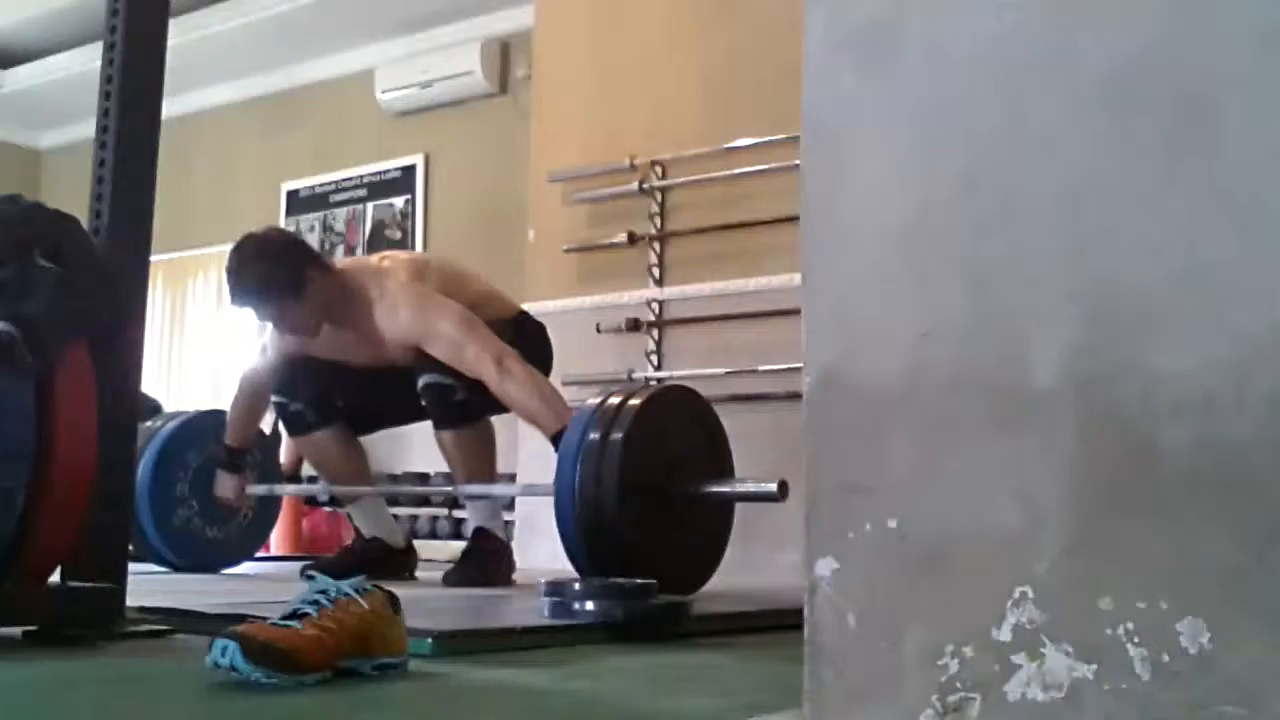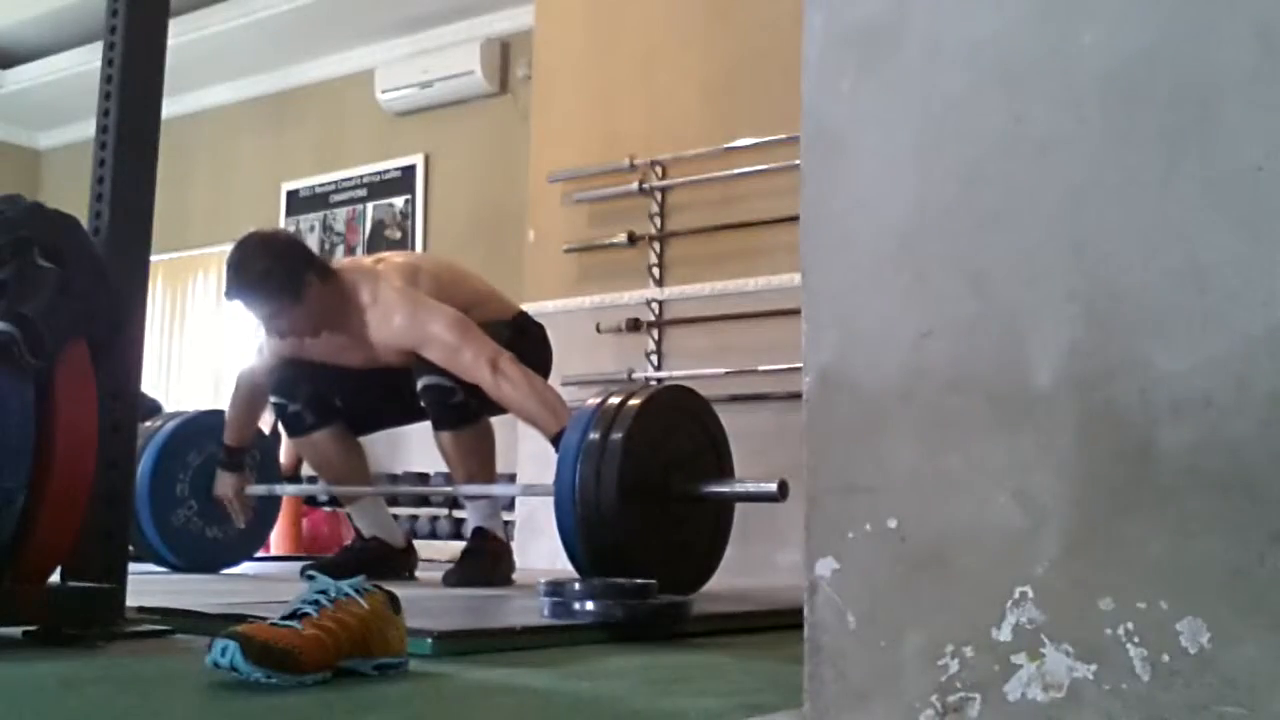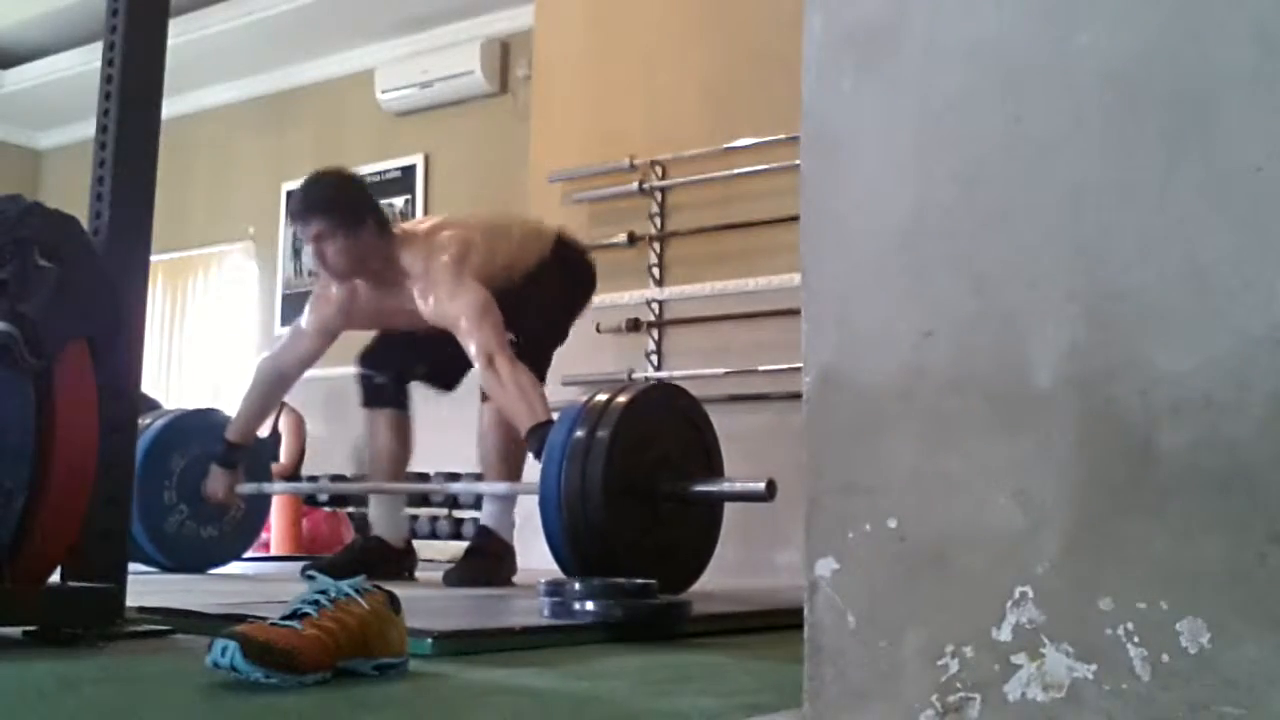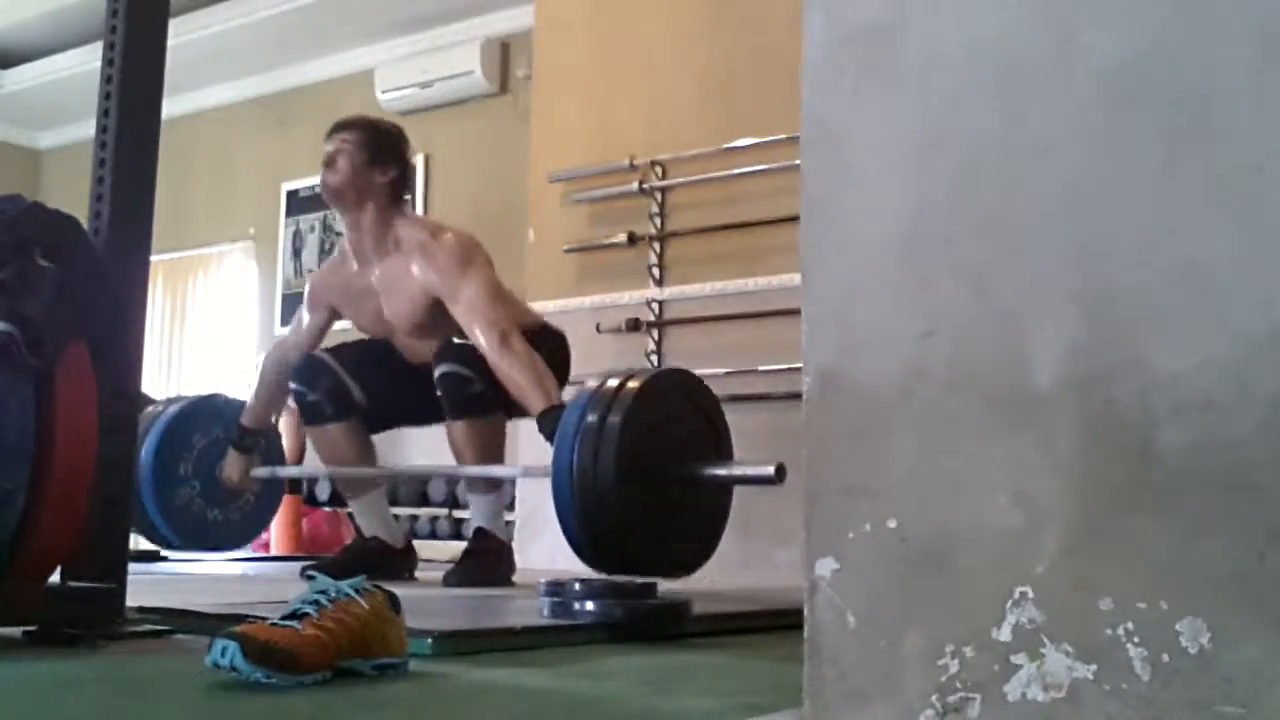
dt=0.7s
person 1, frame 1
left shoulder: (401, 305)
right shoulder: (297, 325)
left elbow: (498, 367)
right elbow: (256, 383)
right wrist: (231, 464)
left knee: (442, 382)
right knee: (293, 395)
left ankle: (488, 538)
right ankle: (384, 541)
person 1, frame 2
left shoulder: (397, 305)
right shoulder: (300, 329)
left elbow: (495, 369)
right elbow: (252, 381)
right wrist: (230, 464)
left knee: (440, 380)
right knee: (295, 392)
left ankle: (488, 538)
right ankle: (384, 537)
person 1, frame 3
left shoulder: (441, 274)
right shoulder: (339, 297)
left elbow: (496, 363)
right elbow: (279, 368)
left wrist: (546, 444)
right wrist: (228, 458)
left hip: (546, 272)
right hip: (494, 280)
left knee: (496, 359)
right knee: (382, 369)
left ankle: (495, 538)
right ankle: (387, 540)
person 1, frame 4
left shoulder: (437, 252)
right shoulder: (334, 277)
left elbow: (501, 345)
right elbow: (285, 356)
left wrist: (561, 431)
right wrist: (244, 443)
left hip: (522, 352)
left knee: (458, 369)
right knee: (312, 380)
left ankle: (490, 540)
right ankle: (383, 540)
